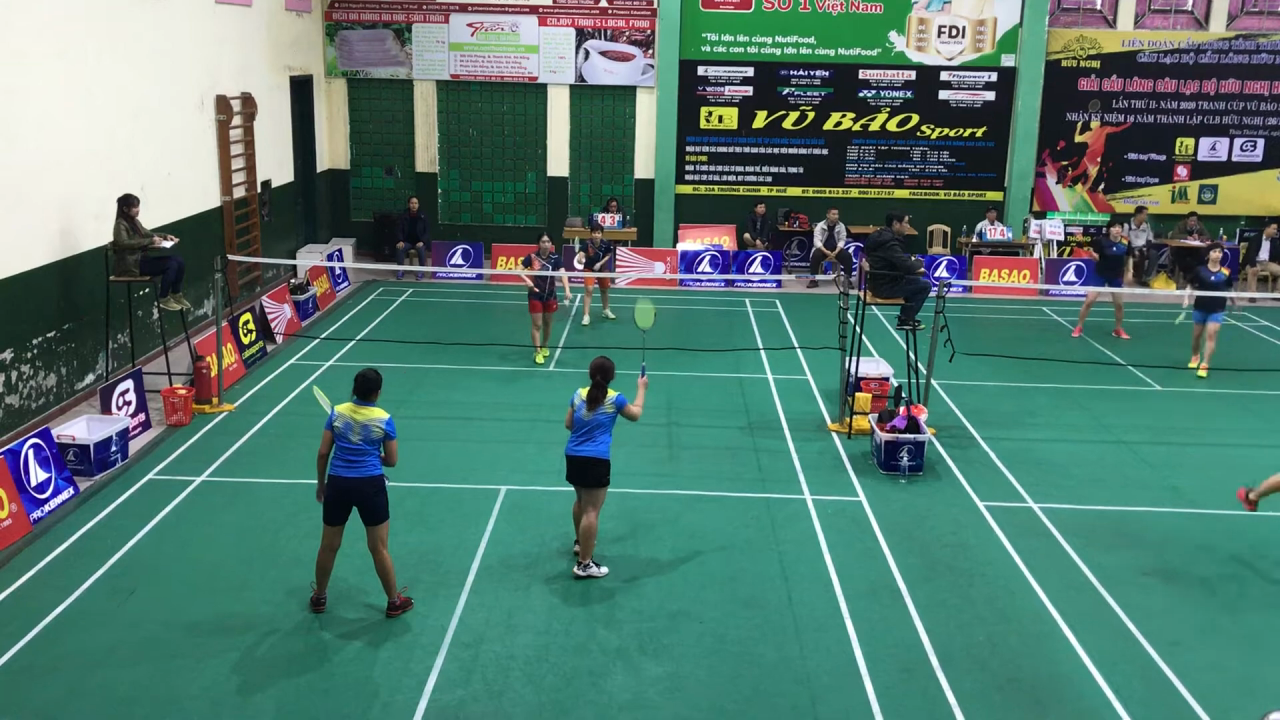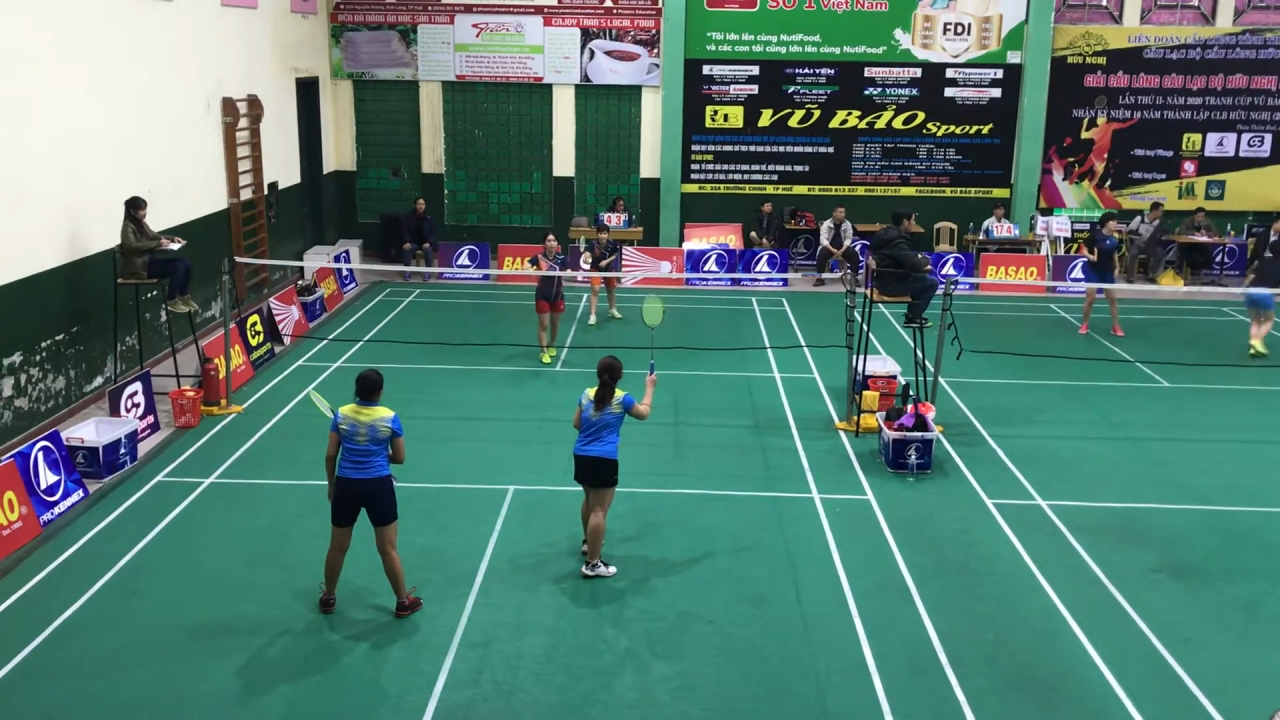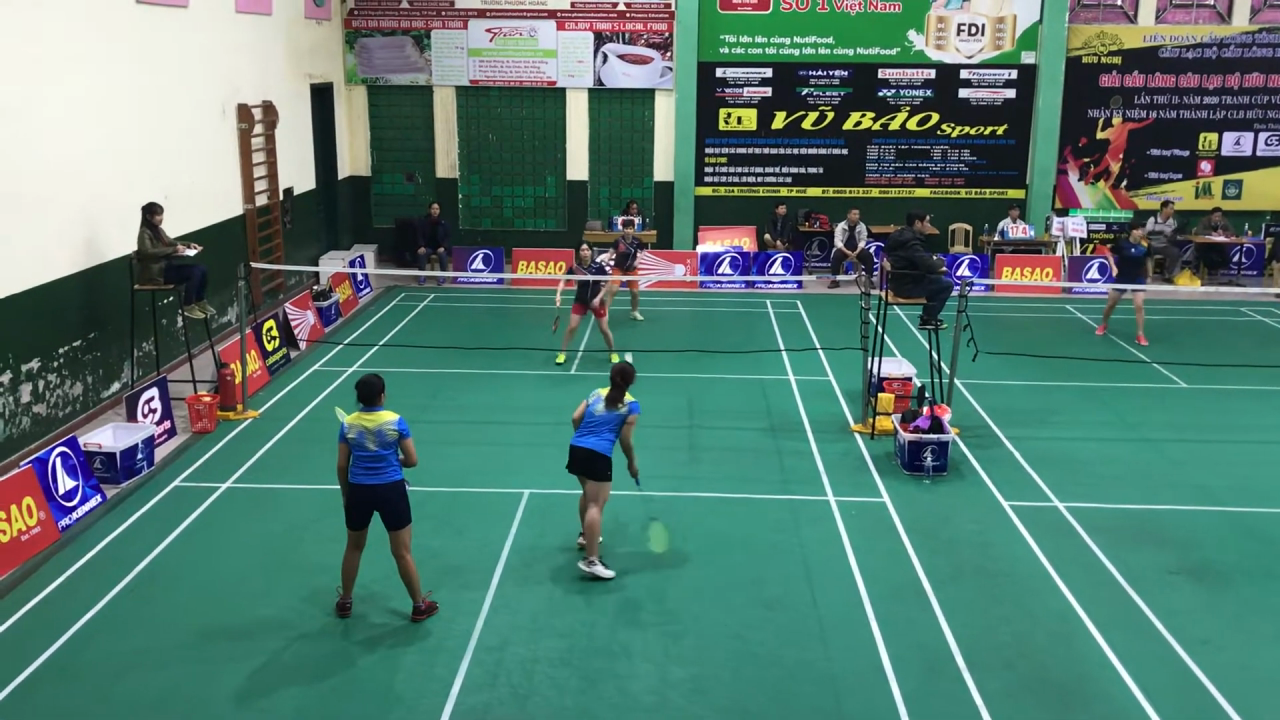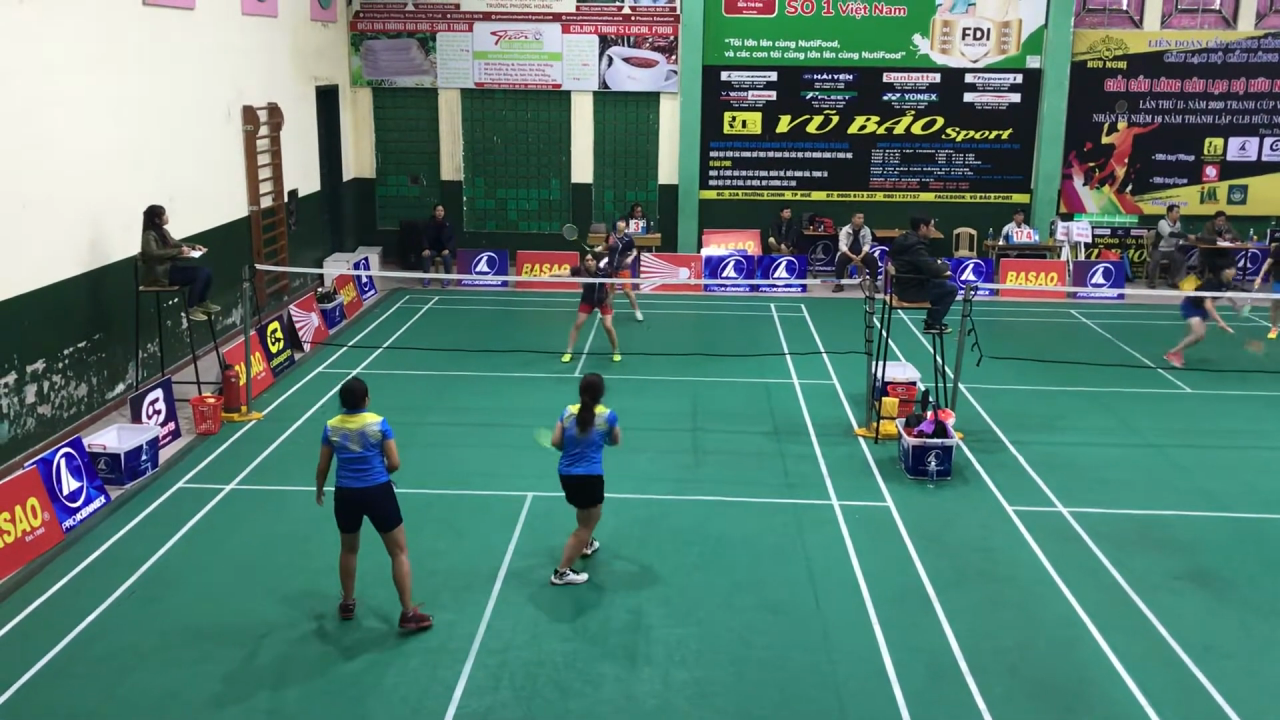
dt=0.7s
person 1, frame 1
left shoulder: (337, 412)
right shoulder: (384, 419)
left elbow: (323, 453)
right elbow: (391, 461)
left wrist: (321, 483)
left hip: (338, 484)
right hip: (370, 486)
left knee: (328, 546)
right knee: (379, 549)
left ankle: (319, 597)
right ankle: (394, 602)
person 1, frame 2
left shoulder: (341, 415)
right shoulder: (390, 418)
left elbow: (330, 455)
right elbow: (400, 458)
left wrist: (331, 485)
left hip: (346, 486)
right hip: (378, 486)
left knee: (338, 547)
right knee: (388, 549)
left ankle: (328, 598)
right ankle: (403, 602)
person 1, frame 3
left shoulder: (348, 424)
right shoulder: (396, 421)
left elbow: (342, 465)
right elbow: (412, 461)
left wrist: (345, 494)
left hip: (358, 491)
right hip: (390, 490)
left knee: (353, 548)
right knee: (402, 553)
left ankle: (345, 601)
right ankle: (419, 606)
person 1, frame 4
left shoulder: (332, 427)
right shoulder: (379, 423)
left elbow: (322, 467)
right elbow: (393, 464)
left wrist: (319, 489)
left hip: (346, 495)
right hip: (378, 493)
left knee: (348, 550)
right knee: (399, 553)
left ankle: (347, 603)
right ankle: (408, 614)
person 2, frame 1
left shoulder: (579, 395)
right shoulder: (615, 399)
left elbow: (569, 423)
right elbow: (635, 414)
right wrist: (641, 389)
left hip: (573, 456)
right hip: (596, 460)
left knee: (581, 502)
right knee: (591, 511)
left ankle: (580, 542)
right ankle: (584, 564)
person 2, frame 2
left shoulder: (586, 394)
right shoulder: (622, 399)
left elbow: (576, 423)
right elbow: (644, 413)
right wrist: (649, 387)
left hip: (581, 456)
right hip: (603, 460)
left knee: (589, 501)
right knee: (599, 511)
left ankle: (588, 542)
right ankle: (592, 564)
person 2, frame 3
left shoulder: (596, 394)
right shoulder: (631, 405)
left elbow: (576, 418)
right elbow: (626, 440)
right wrist: (632, 463)
left hip: (577, 448)
right hip: (598, 455)
left knee: (588, 494)
right knee: (596, 505)
left ankle: (587, 535)
right ankle: (591, 560)
person 2, frame 4
left shoulder: (568, 412)
right shoulder: (608, 416)
left elbow: (555, 442)
right elbow: (615, 441)
left hip: (566, 474)
right hip: (589, 476)
left knee: (585, 513)
right knee: (588, 524)
left ankle: (586, 544)
right ankle: (562, 572)
